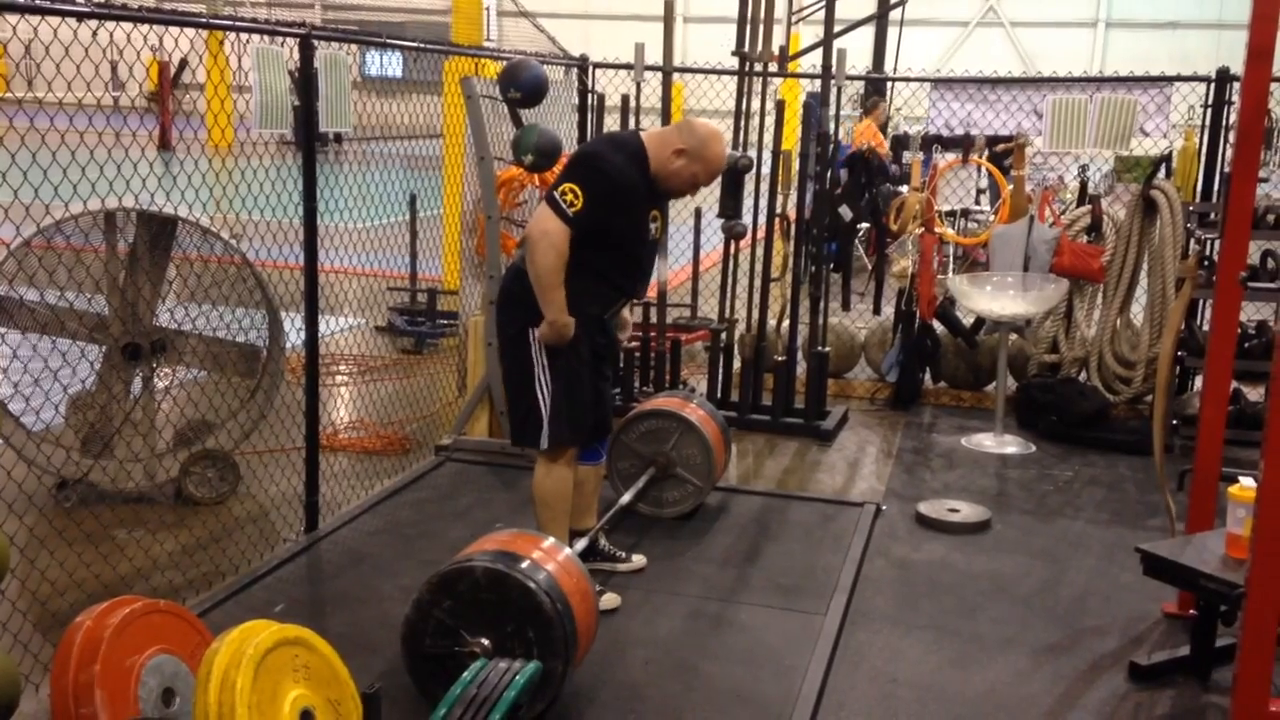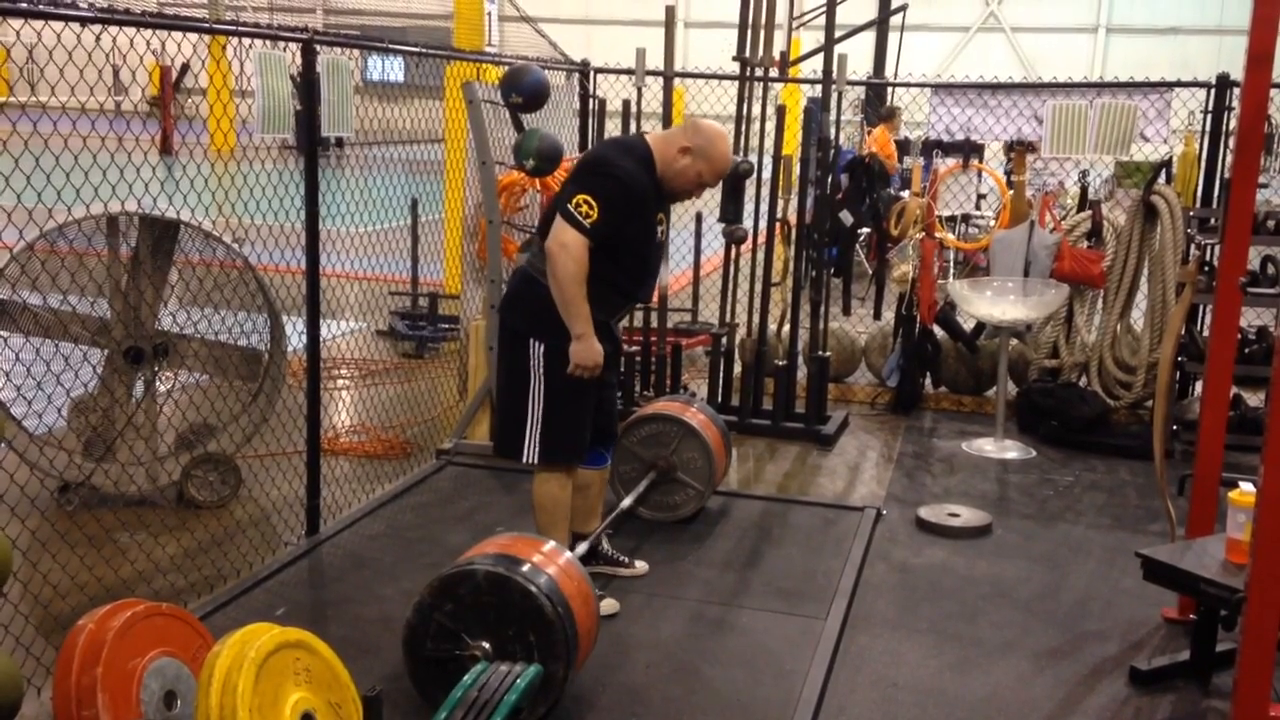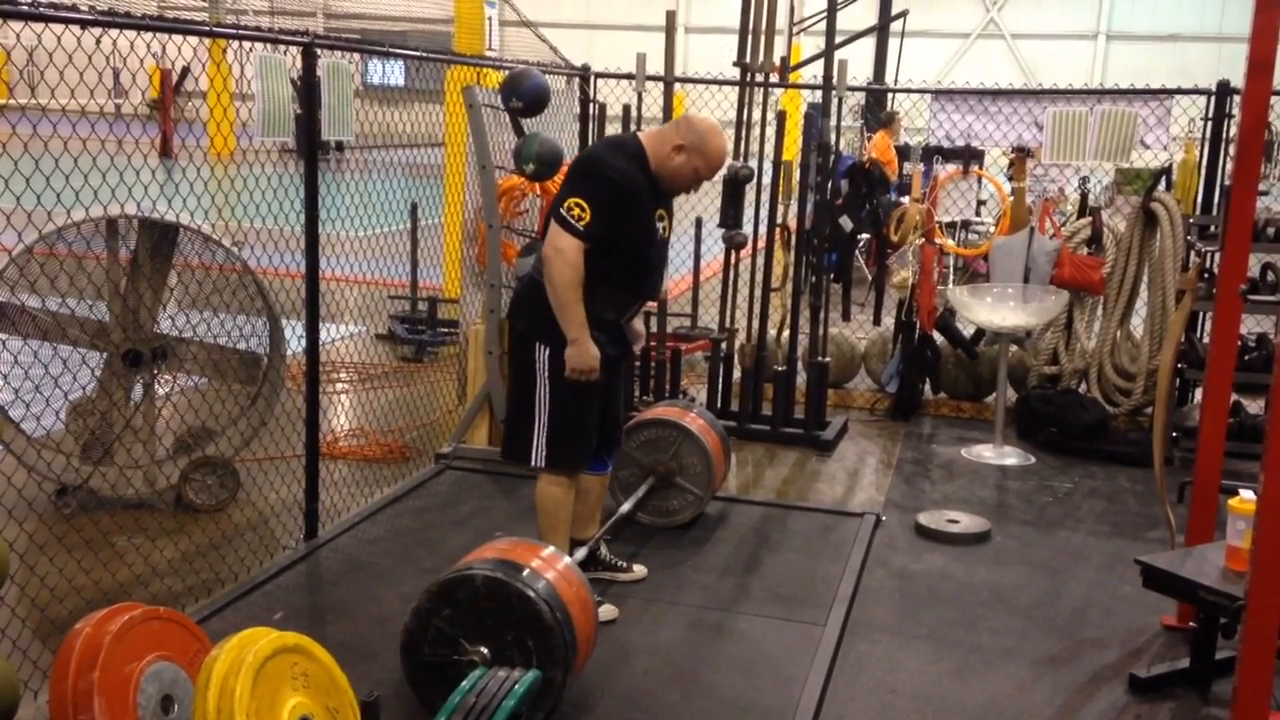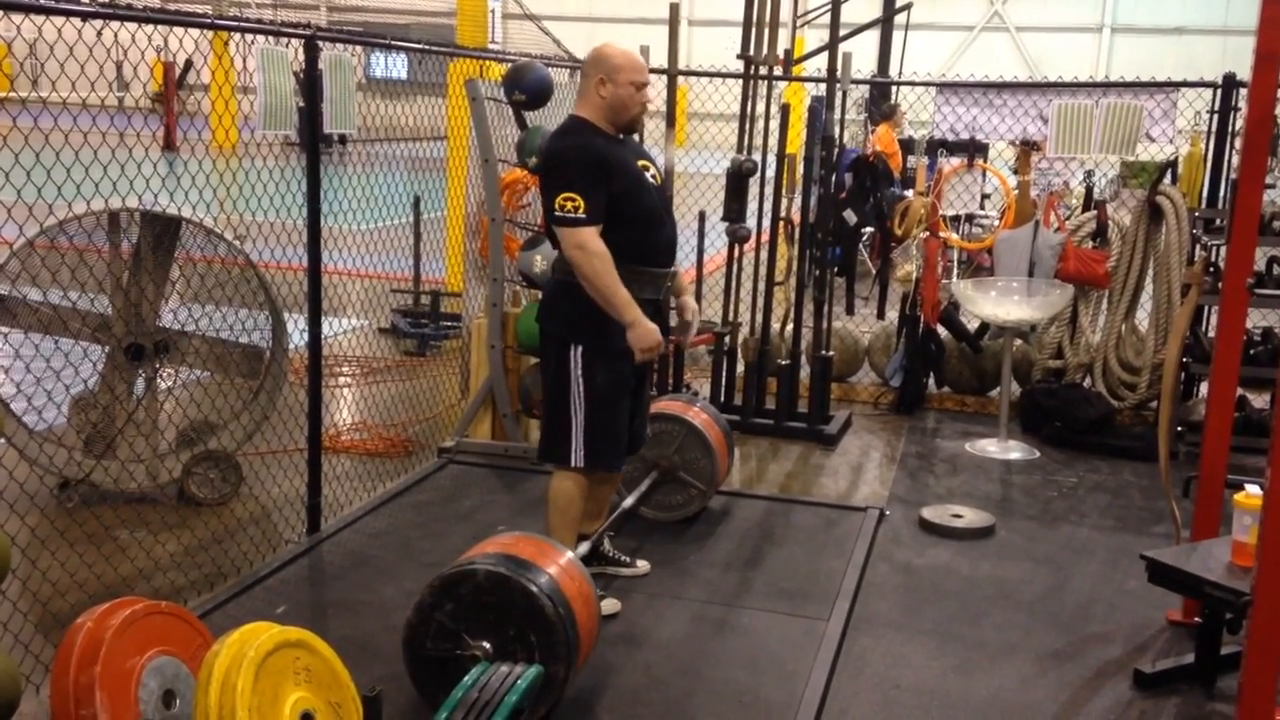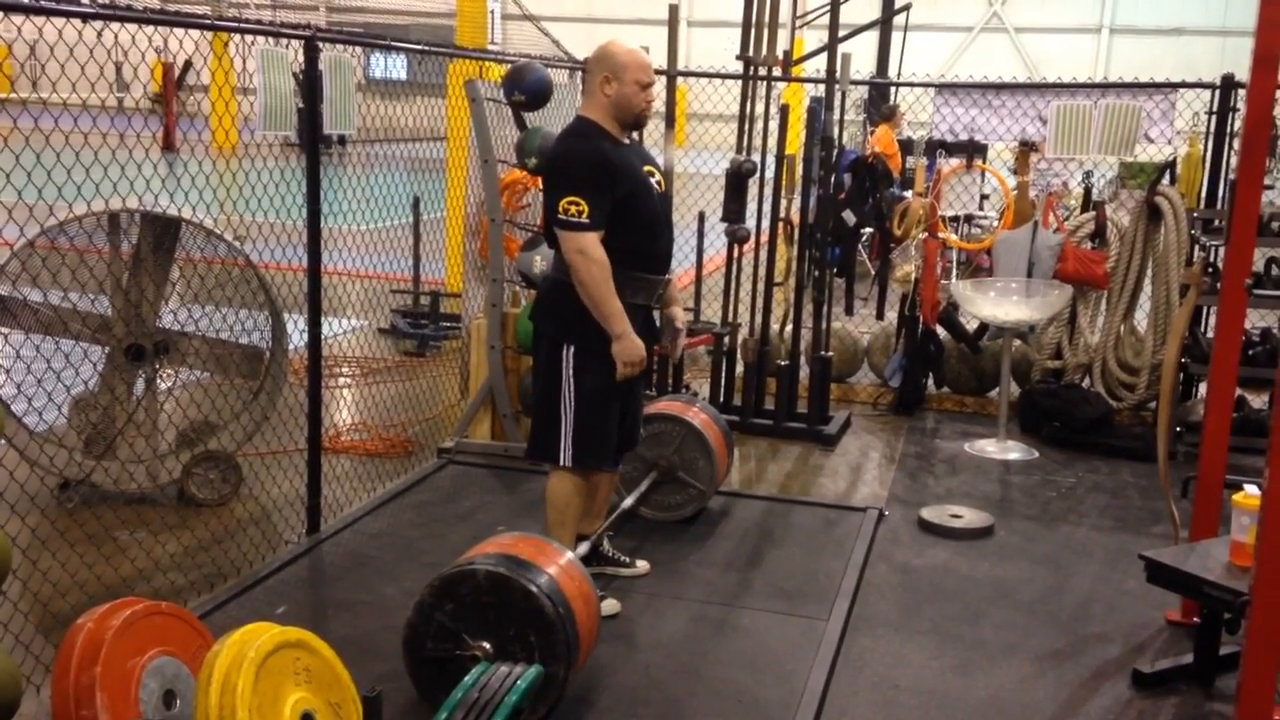
dt=1s
person 1, frame 1
left shoulder: (648, 176)
right shoulder: (608, 166)
right elbow: (545, 232)
left wrist: (618, 307)
right wrist: (554, 318)
left hip: (588, 316)
right hip: (545, 316)
left knee: (592, 433)
right knee: (560, 441)
left ankle: (585, 543)
person 1, frame 2
left shoulder: (649, 178)
right shoulder: (616, 172)
right elbow: (563, 246)
left wrist: (596, 332)
right wrist: (581, 336)
left hip: (590, 324)
right hip: (552, 325)
left knee: (595, 441)
right knee: (557, 451)
left ankle: (588, 548)
person 1, frame 3
left shoulder: (653, 177)
right shoulder: (609, 171)
right elbow: (560, 249)
left wrist: (629, 317)
right wrist: (577, 340)
left hip: (601, 329)
right hip: (560, 331)
left knee: (599, 448)
right knee: (561, 456)
left ankle: (587, 552)
person 1, frame 4
left shoulder: (622, 144)
right shoulder: (575, 150)
left elbow: (648, 233)
right elbow: (581, 246)
left wrist: (679, 291)
right wrist: (634, 321)
left hip: (632, 316)
right hip: (592, 322)
left knee: (615, 445)
right knee: (579, 452)
left ankle: (591, 545)
person 1, frame 5
left shoulder: (628, 147)
right shoulder: (580, 153)
right elbow: (581, 249)
left wrist: (670, 303)
right wrist: (620, 332)
left hip: (625, 317)
right hip: (586, 324)
left knee: (611, 445)
right knee: (574, 451)
left ankle: (591, 545)
